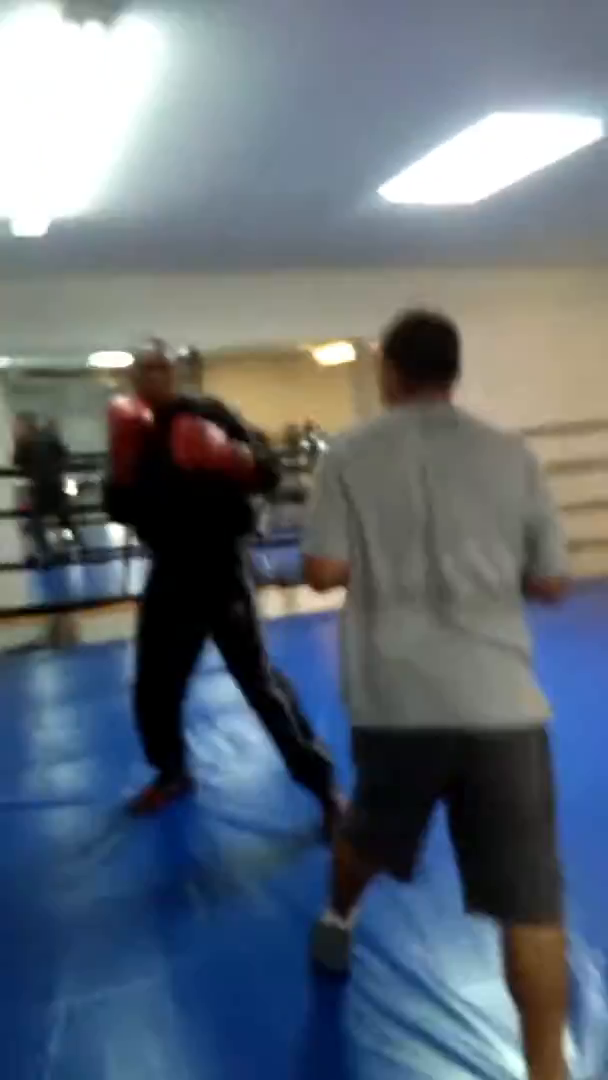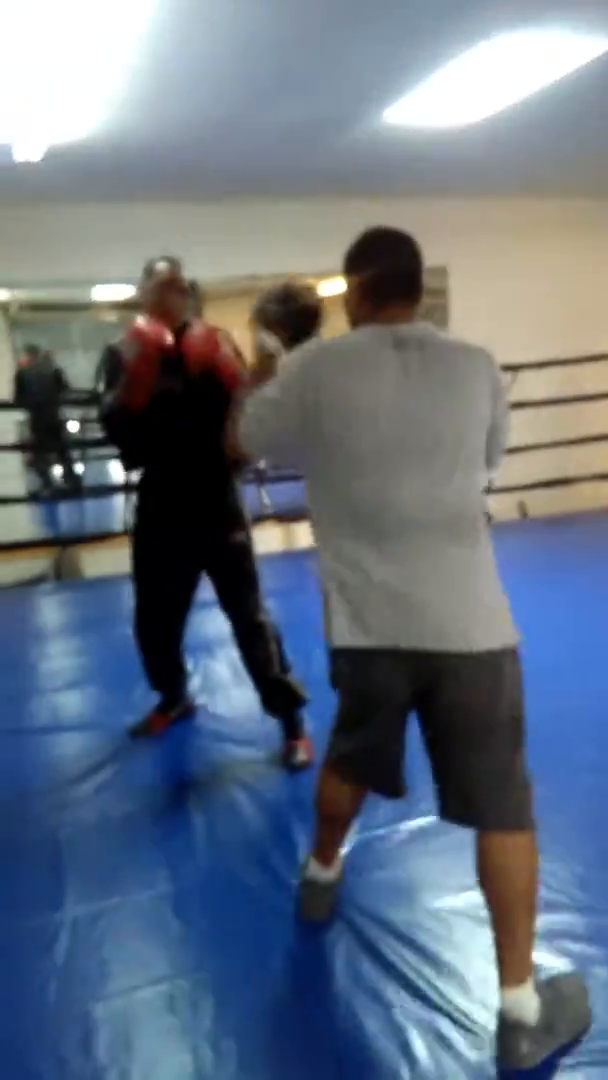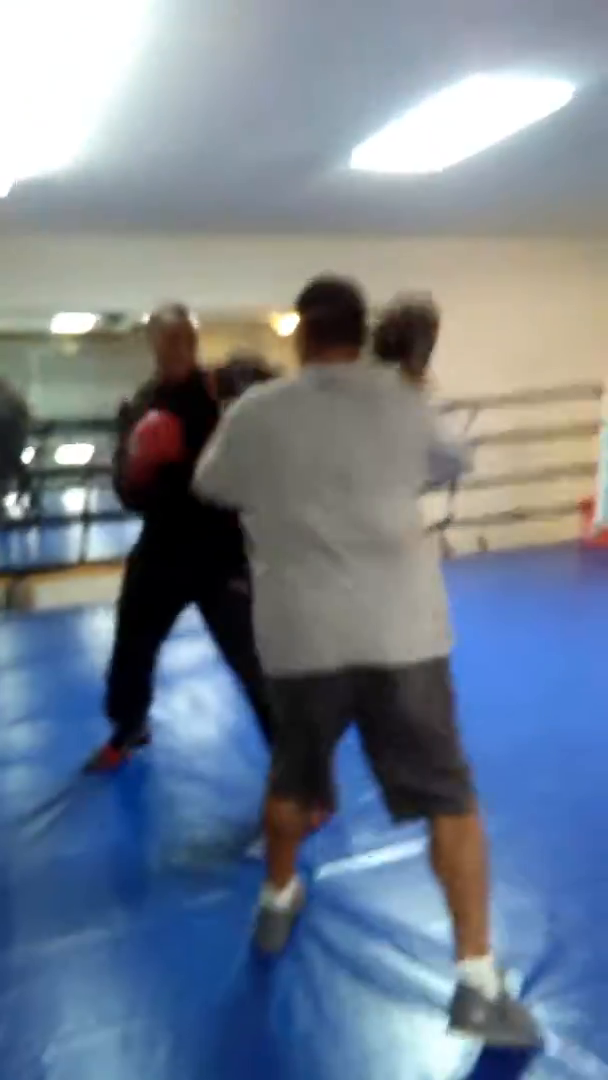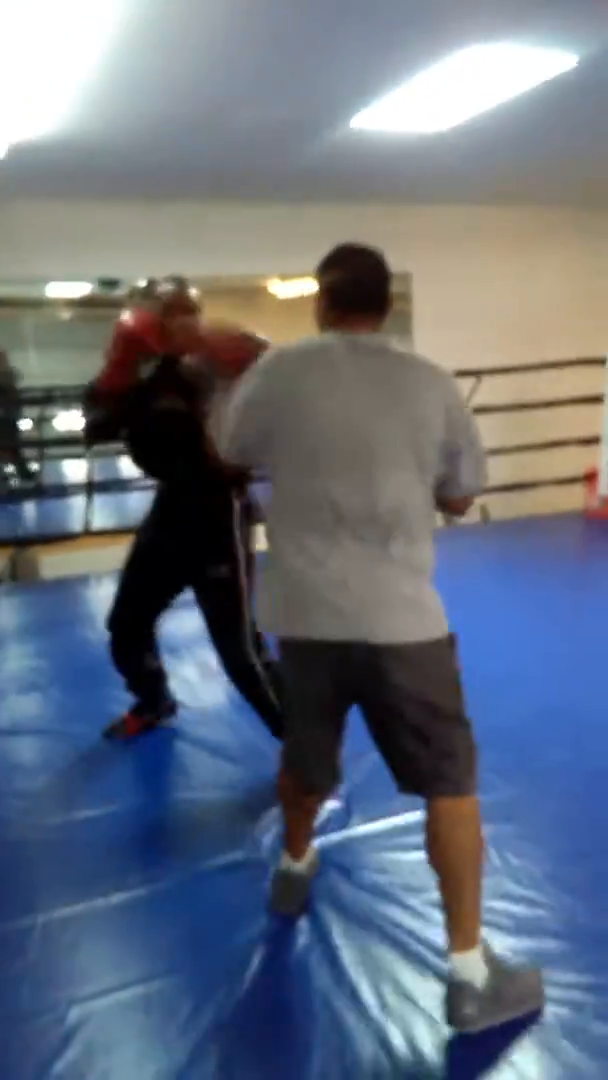
dt=0.4s
person 1, frame 1
left shoulder: (350, 453)
right shoulder: (510, 455)
left elbow: (324, 573)
right elbow: (550, 583)
left hip: (395, 699)
right hip: (496, 704)
left knee: (374, 825)
right knee: (528, 899)
left ankle: (335, 925)
person 1, frame 2
left shoulder: (315, 369)
right shoulder: (477, 368)
left elbow: (239, 442)
left wrist: (270, 377)
left hip: (370, 620)
right hip: (467, 620)
left knee: (351, 758)
right knee: (502, 805)
left ankle: (320, 874)
right ankle: (521, 1008)
person 1, frame 3
left shoulder: (255, 413)
right shoulder: (401, 402)
left elbow: (211, 489)
right elbow: (454, 464)
left hip: (304, 642)
right hip: (402, 637)
left knee: (295, 776)
right knee: (450, 796)
left ankle: (277, 901)
right ankle: (479, 983)
person 1, frame 4
left shoulder: (282, 370)
right shoulder: (432, 385)
left elbow: (227, 451)
right elbow: (458, 499)
left wrist: (222, 385)
left hip: (310, 612)
right hip: (402, 615)
left knee: (306, 750)
right knee: (450, 779)
left ankle: (294, 868)
right ankle: (471, 972)
person 2, frame 1
left shoulder: (206, 413)
right shoulder: (134, 433)
left elbow: (266, 473)
right elbow: (121, 508)
left wrist: (229, 455)
right wrist: (123, 462)
left hip: (218, 562)
right hip: (173, 567)
left knee: (257, 678)
right knee: (153, 686)
left ankle: (322, 783)
right ankle: (172, 772)
person 2, frame 2
left shoulder: (209, 342)
right shoulder: (122, 354)
right elbow: (115, 427)
left wrist: (230, 372)
right wrist: (136, 375)
left hip: (215, 493)
right hip: (160, 497)
left knee: (246, 612)
right knee: (154, 614)
left ankle: (292, 720)
right ankle: (173, 697)
person 2, frame 3
left shoulder: (216, 391)
right shoulder: (140, 405)
right elbow: (128, 492)
left hip: (218, 535)
right hip: (162, 540)
left knee: (249, 655)
right knee: (132, 649)
right ankle: (128, 729)
person 2, frame 4
right shoulder: (145, 371)
right elbow: (99, 425)
right wrist: (118, 365)
left hip: (219, 509)
right hip: (171, 506)
left knee: (238, 644)
right knee: (126, 619)
right ankle: (154, 701)
